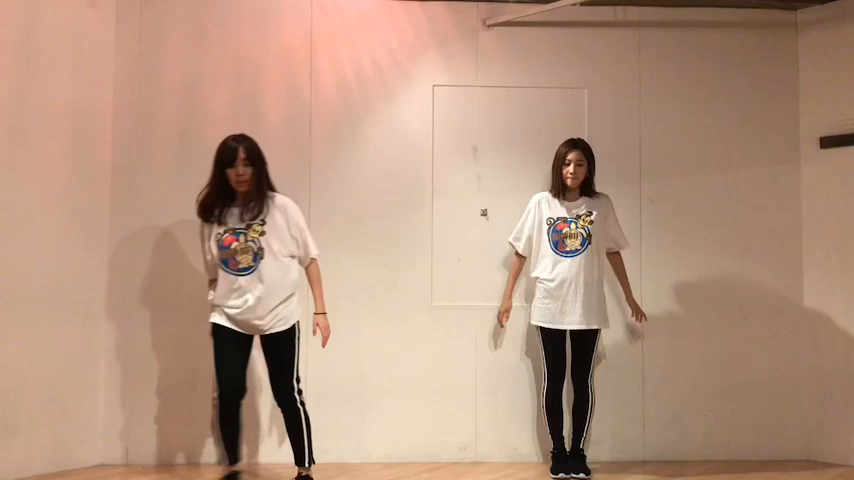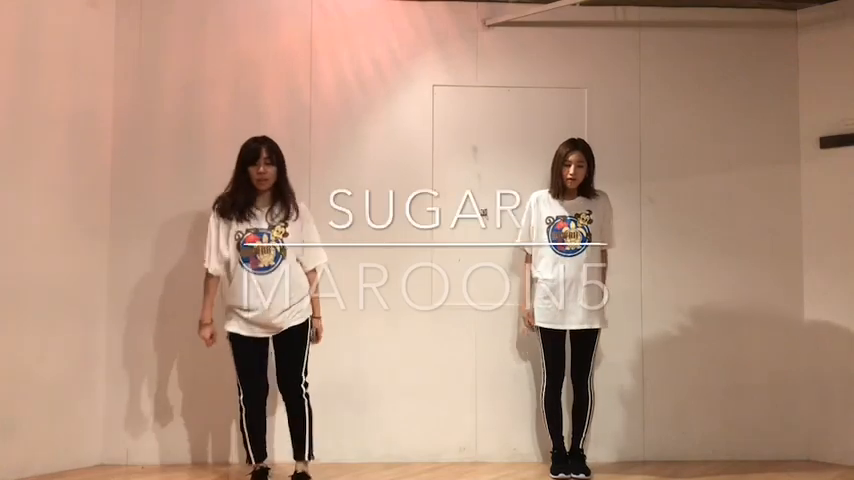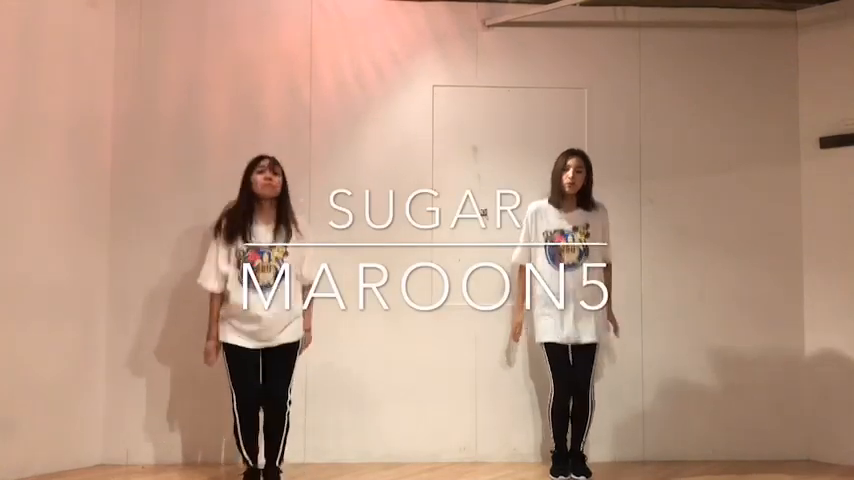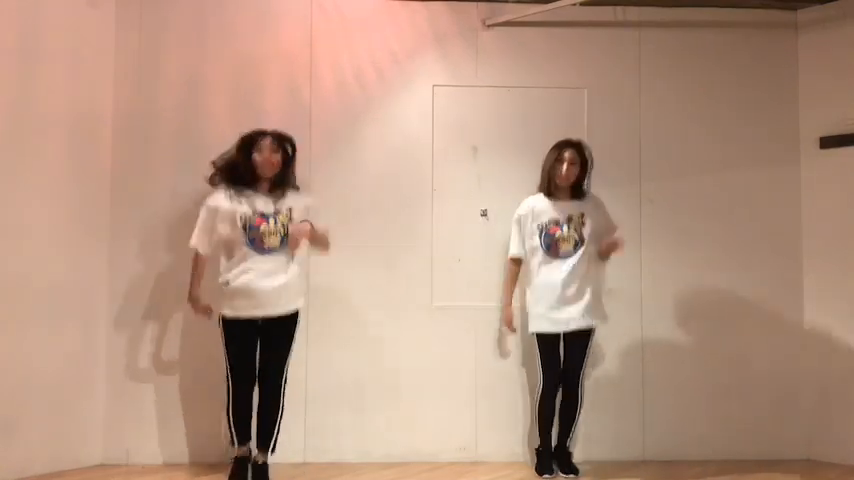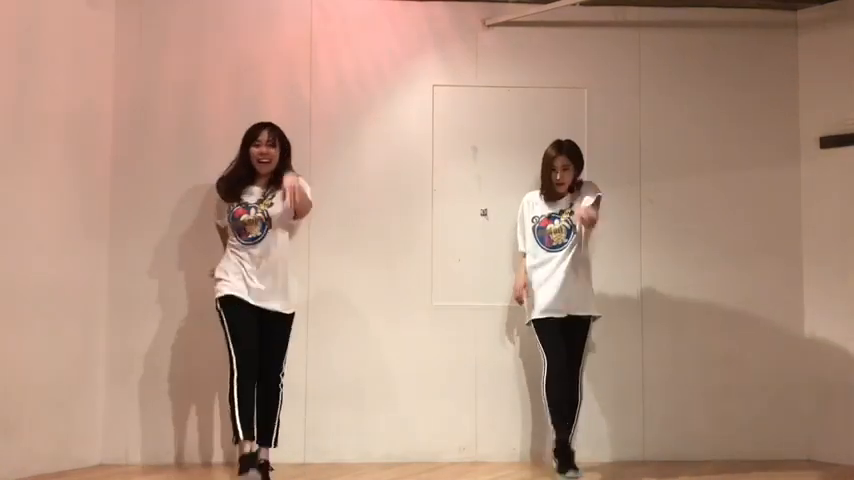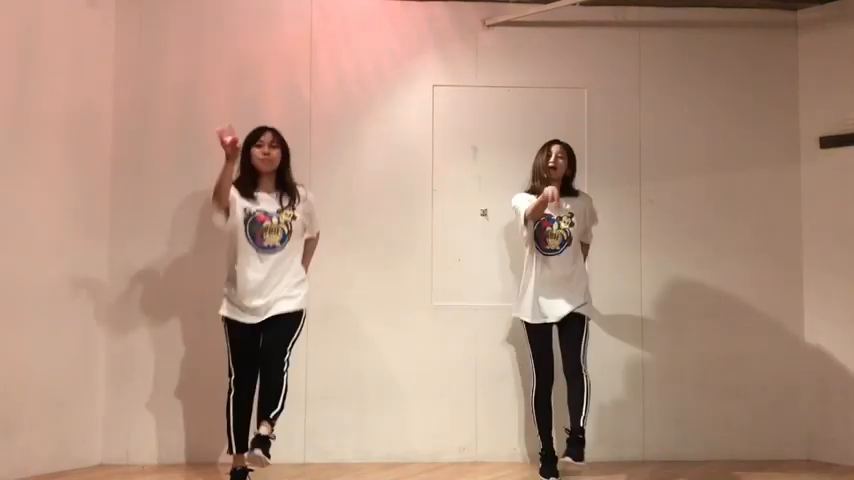
dt=0.4s
person 1, frame 1
left shoulder: (280, 207)
right shoulder: (212, 213)
left elbow: (309, 259)
right elbow: (213, 272)
left wrist: (320, 310)
right wrist: (218, 307)
left hip: (278, 316)
right hip: (228, 318)
left knee: (288, 395)
right knee: (228, 394)
person 1, frame 2
left shoulder: (296, 212)
right shoulder: (226, 212)
left elbow: (312, 269)
right elbow: (215, 269)
left wrist: (317, 314)
right wrist: (206, 317)
left hip: (292, 317)
right hip: (244, 320)
left knee: (294, 391)
right knee: (251, 396)
person 1, frame 3
left shoulder: (294, 228)
right shoulder: (229, 228)
left elbow: (306, 281)
right elbow: (215, 285)
left wrist: (307, 321)
right wrist: (210, 335)
left hip: (282, 333)
right hip: (238, 333)
left knee: (276, 402)
right knee: (245, 404)
person 1, frame 4
left shoulder: (294, 199)
right shoulder: (225, 198)
left elbow: (322, 243)
right elbow: (202, 247)
left wrist: (311, 233)
right wrist: (193, 291)
left hip: (283, 305)
right hip: (239, 305)
left knee: (273, 382)
right knee: (240, 381)
person 1, frame 5
left shoulder: (292, 189)
right shoulder: (231, 190)
left elbow: (302, 207)
left wrist: (296, 189)
right wrist: (228, 258)
left hip: (277, 295)
right hip: (236, 290)
left knee: (270, 376)
right knee: (243, 365)
person 1, frame 6
left shoulder: (299, 197)
right shoulder: (235, 195)
left elbow: (312, 235)
right elbow: (219, 202)
left wrist: (302, 266)
right wrist: (229, 156)
left hip: (287, 302)
right hip: (241, 304)
left knee: (272, 362)
right knee: (241, 380)
left ankle: (263, 437)
person 2, frame 1
left shoulder: (601, 204)
right shoulder: (540, 203)
left elbow: (613, 253)
right elbow: (521, 252)
left wrist: (630, 299)
right wrist: (507, 296)
left hip: (588, 307)
right hip: (549, 307)
left knee: (582, 381)
right knee: (554, 380)
left ankle: (577, 452)
right ankle: (558, 452)
person 2, frame 2
left shoulder: (600, 202)
right shoulder: (539, 201)
left elbow: (604, 252)
right elbow: (530, 255)
left wrist: (601, 292)
right wrist: (526, 301)
left hip: (587, 308)
right hip: (549, 306)
left knee: (582, 380)
right knee: (553, 380)
left ankle: (577, 452)
right ankle: (558, 452)
person 2, frame 3
left shoulder: (597, 213)
right shoulder: (536, 212)
left elbow: (604, 264)
right elbow: (524, 263)
left wrist: (608, 307)
right wrist: (519, 312)
left hip: (587, 316)
right hip: (549, 315)
left knee: (583, 390)
right knee: (562, 389)
person 2, frame 4
left shoulder: (592, 206)
right shoulder: (531, 207)
left elbow: (602, 253)
right elbow: (516, 258)
left wrist: (611, 246)
right wrist: (507, 302)
left hip: (582, 307)
right hip: (545, 308)
left knee: (572, 382)
right knee: (550, 382)
left ankle: (562, 450)
right ankle: (544, 450)
person 2, frame 5
left shoulder: (588, 193)
right shoulder: (531, 201)
left elbow: (592, 216)
left wrist: (586, 212)
right wrist: (520, 276)
left hip: (577, 298)
right hip: (544, 299)
left knee: (572, 373)
right knee: (554, 365)
left ankle: (564, 446)
right ankle: (560, 444)
person 2, frame 6
left shoulder: (583, 203)
right shoulder: (524, 199)
right elbow: (530, 217)
right wrist: (545, 197)
left hip: (572, 298)
right hip: (536, 300)
left knee: (574, 365)
right knee: (543, 377)
left ankle: (576, 435)
right ankle: (547, 452)
